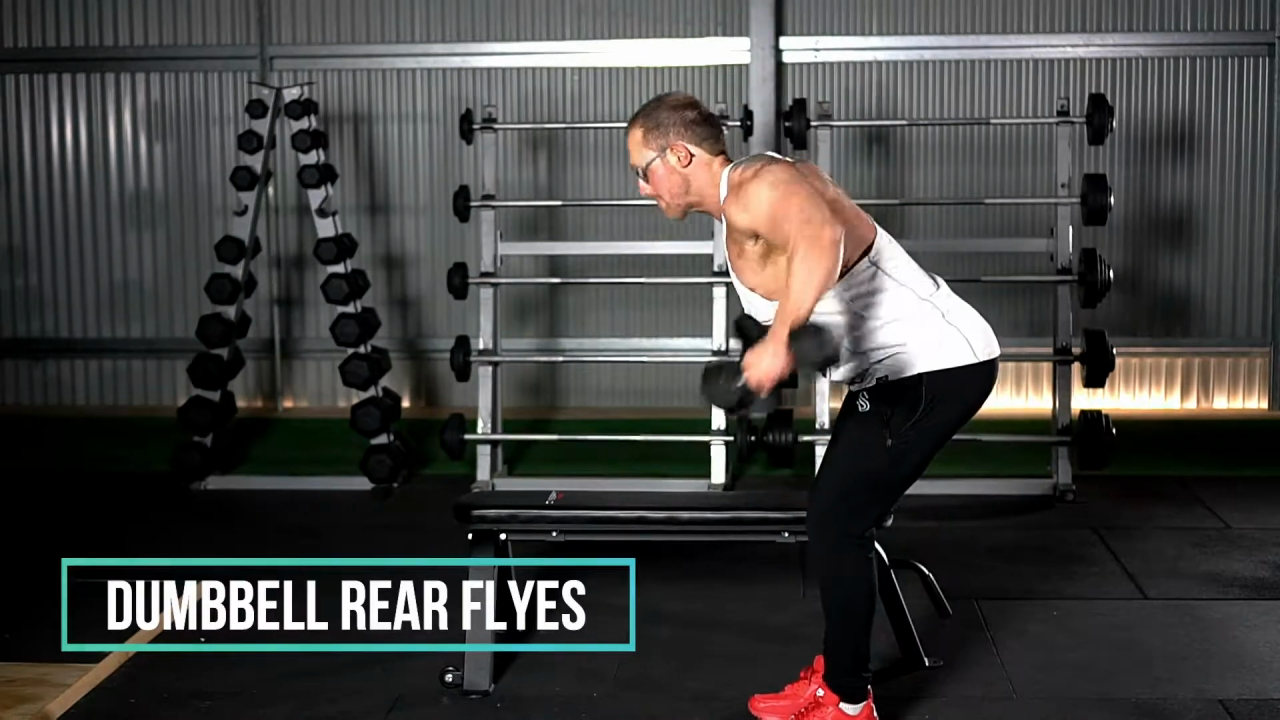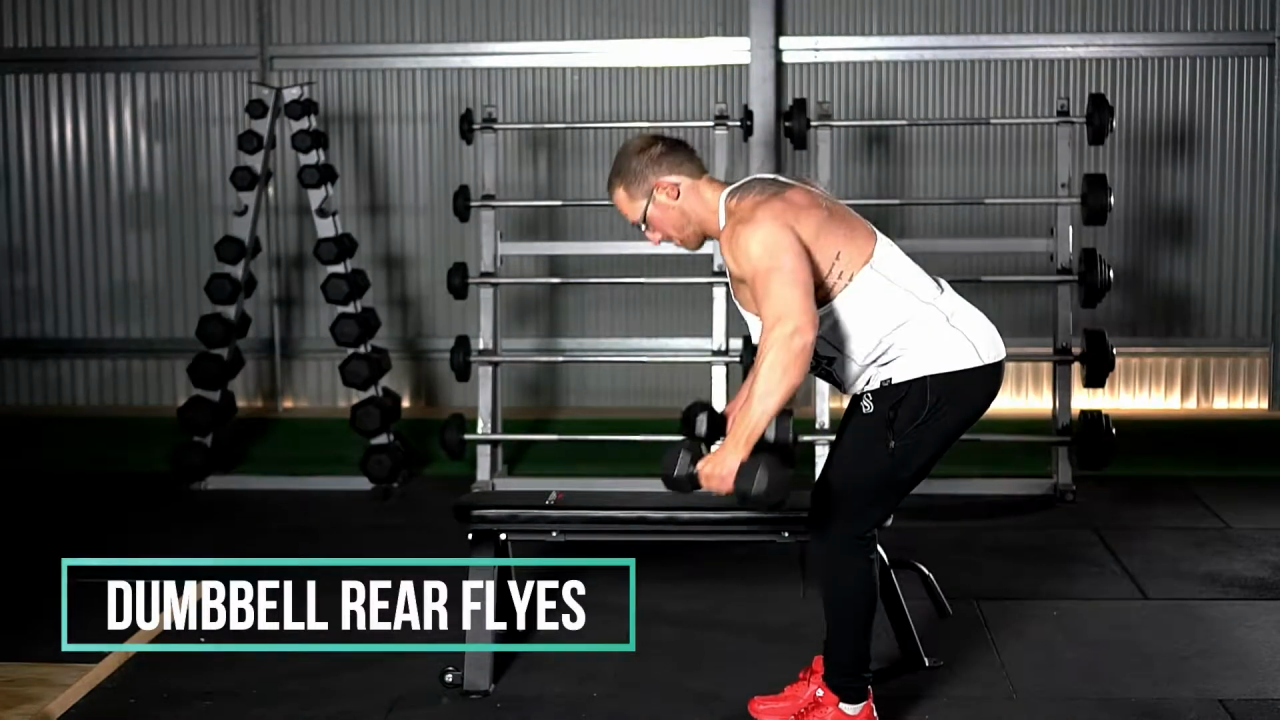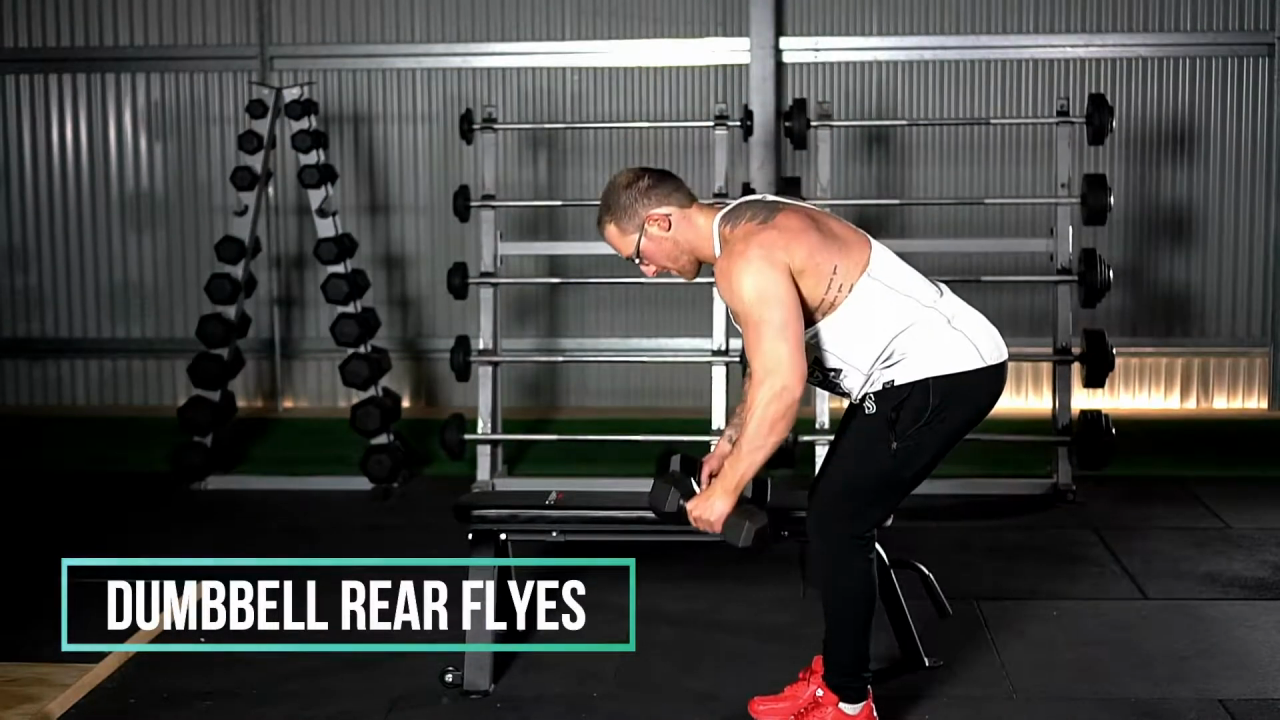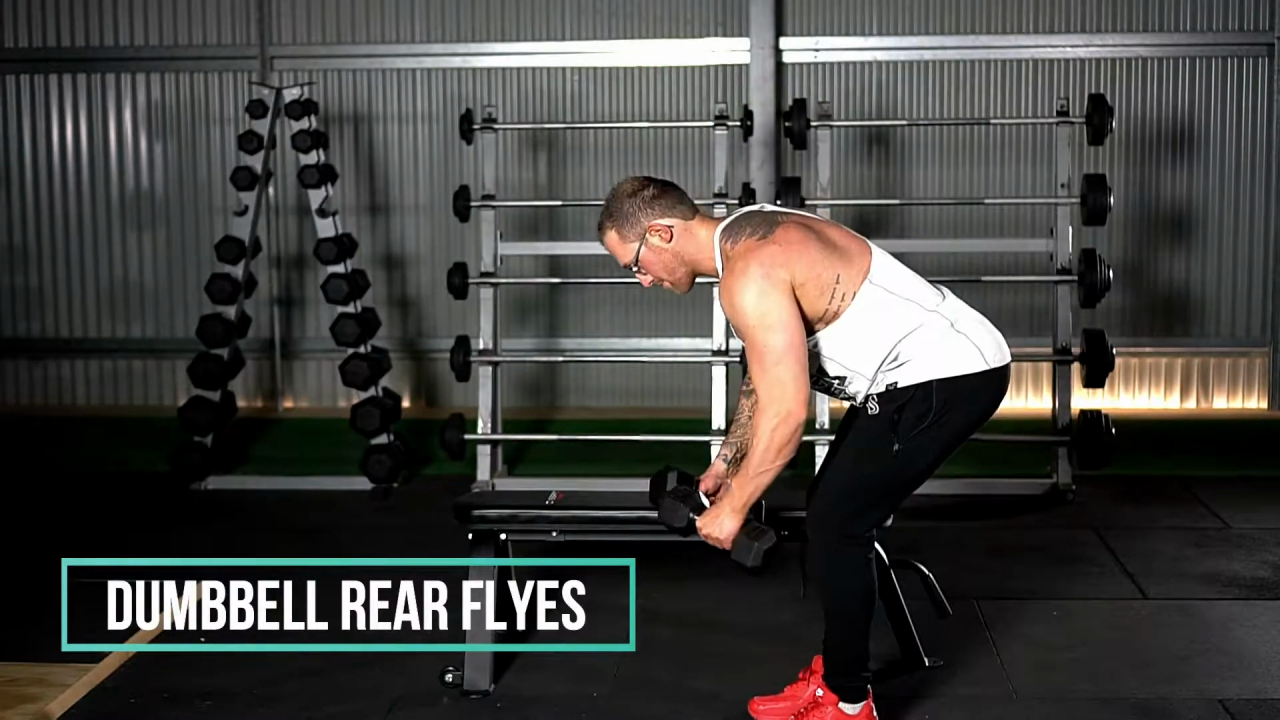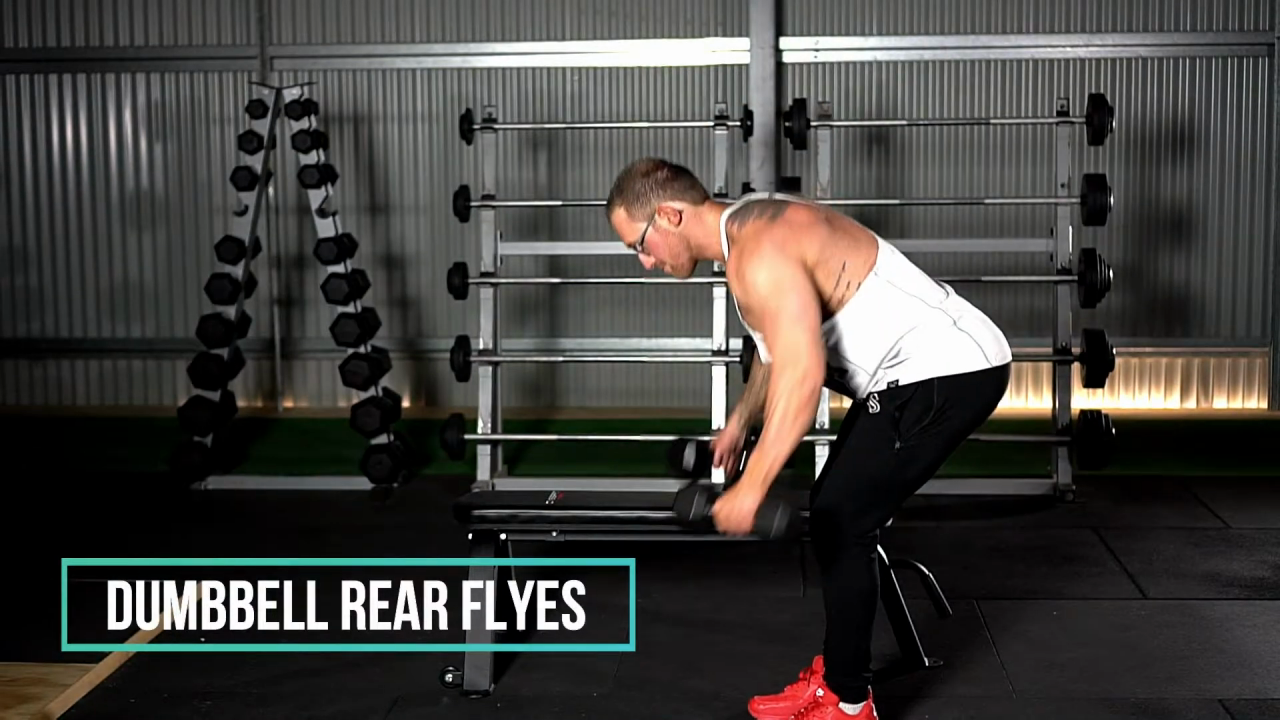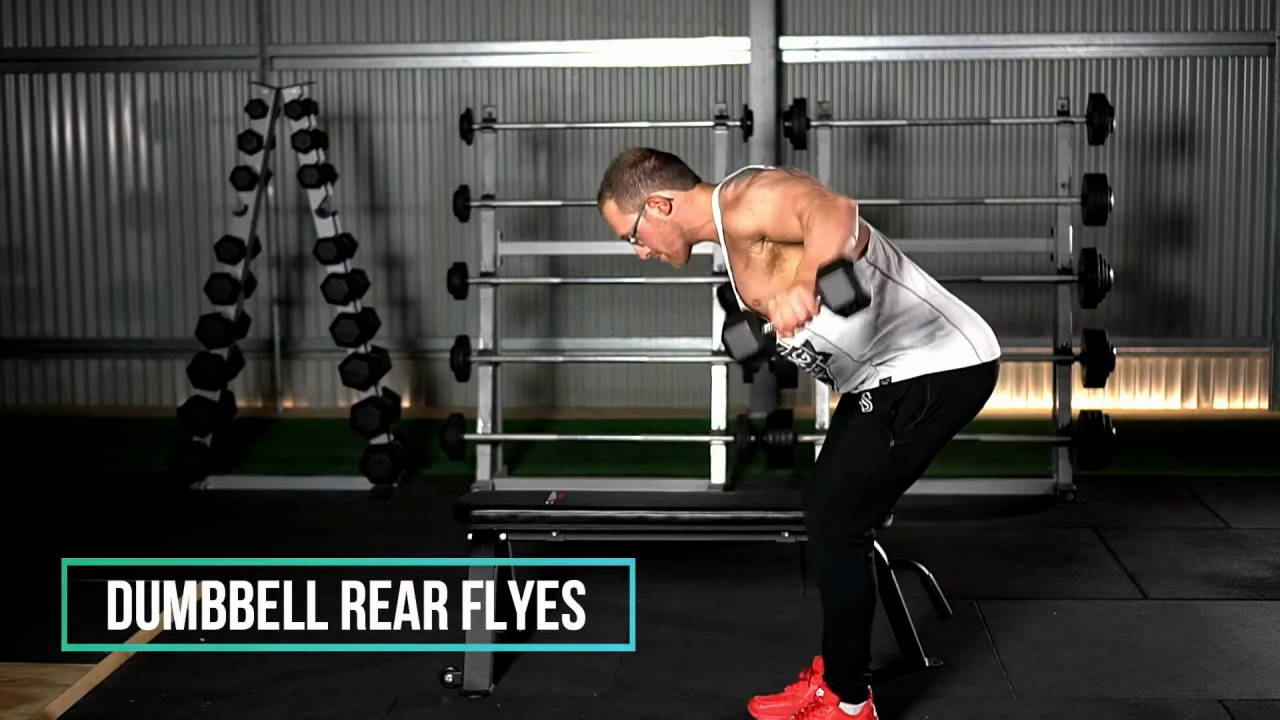
dt=0.4s
person 1, frame 1
left shoulder: (751, 193)
right shoulder: (751, 189)
left elbow: (821, 232)
left wrist: (778, 342)
right wrist: (785, 329)
left hip: (934, 364)
right hip: (918, 358)
left knee: (837, 522)
right knee: (836, 516)
person 1, frame 2
left shoulder: (750, 226)
right shoulder: (756, 208)
left elbow: (794, 335)
right elbow: (789, 322)
left wrist: (734, 449)
right wrist: (745, 400)
left hip: (938, 370)
right hip: (929, 362)
left knee: (838, 525)
right knee: (835, 518)
person 1, frame 3
left shoulder: (746, 257)
right shoulder: (749, 230)
left elbow: (783, 387)
right elbow: (774, 361)
left wrist: (725, 491)
right wrist: (731, 441)
left hip: (942, 373)
right hip: (933, 365)
left knee: (836, 524)
right knee: (835, 517)
right ankle: (836, 675)
person 1, frame 4
left shoulder: (750, 274)
right shoulder: (749, 240)
left elbow: (787, 410)
right elbow: (766, 375)
left wrist: (734, 507)
right wrist: (727, 461)
left hip: (946, 375)
right hip: (937, 367)
left knee: (835, 524)
right knee: (834, 516)
right ankle: (836, 676)
person 1, frame 5
left shoulder: (758, 252)
right shoulder: (752, 230)
left elbow: (802, 378)
right elbow: (783, 349)
left wrist: (750, 488)
right wrist: (738, 424)
left hip: (947, 373)
right hip: (932, 367)
left knee: (839, 523)
right knee: (836, 515)
person 1, frame 6
left shoulder: (746, 202)
right shoulder: (737, 213)
left elbow: (835, 215)
left wrist: (803, 286)
right wrist: (762, 307)
left hip: (935, 367)
right hip: (900, 366)
left knee: (836, 523)
right knee: (830, 512)
